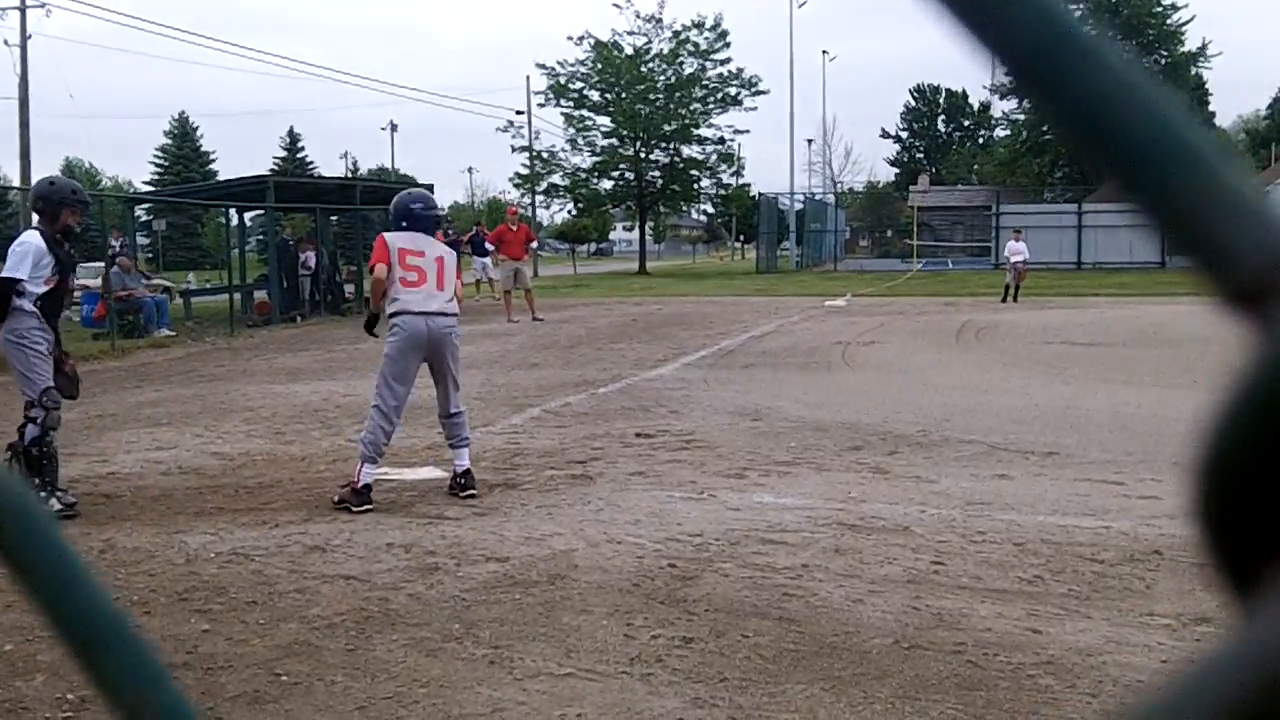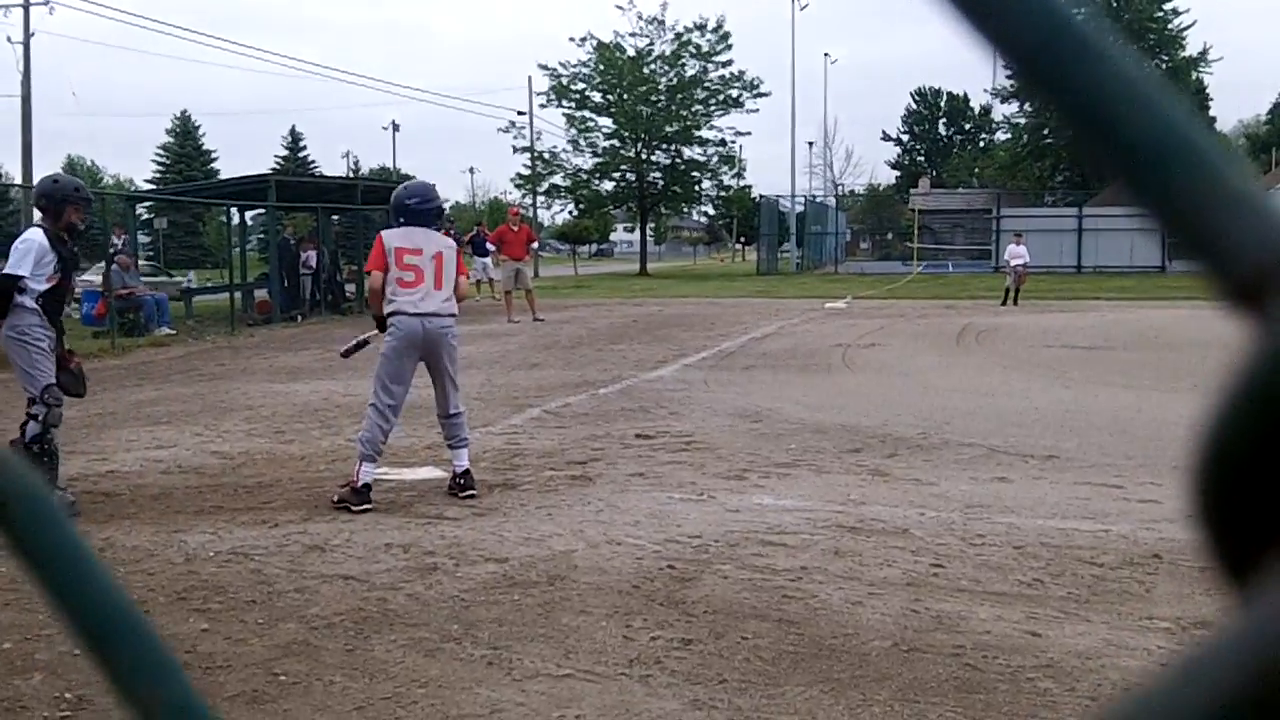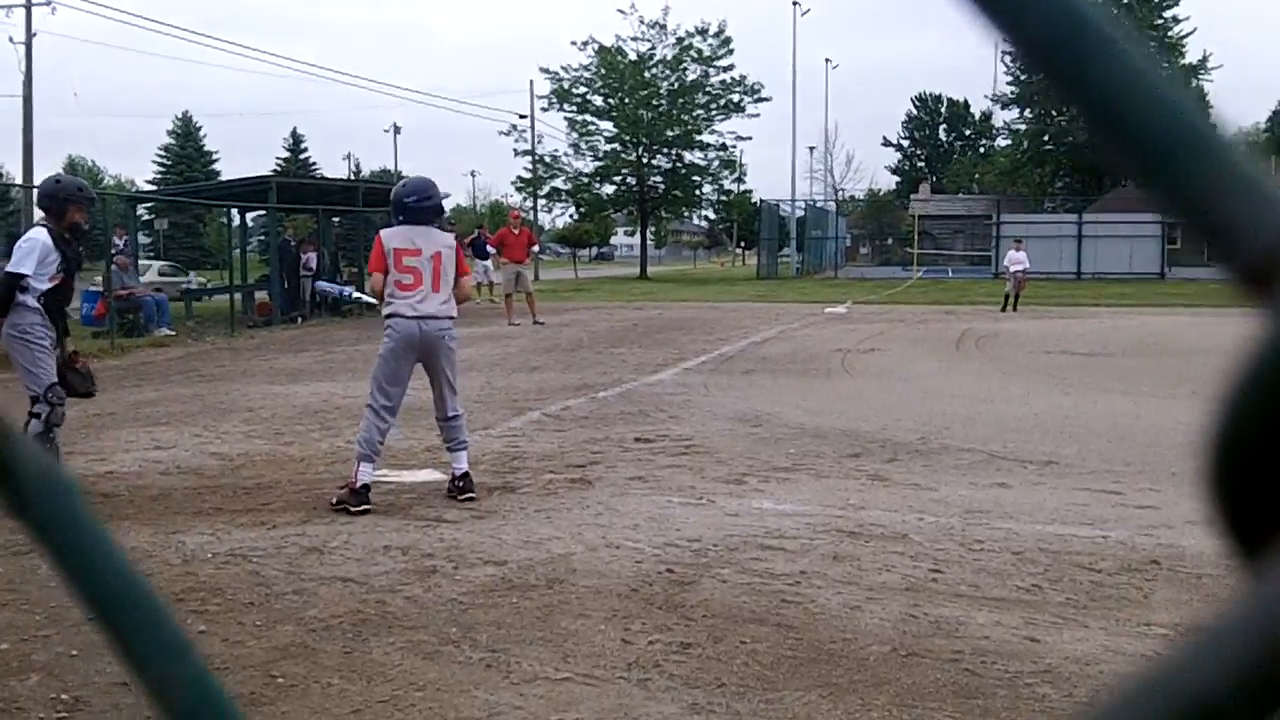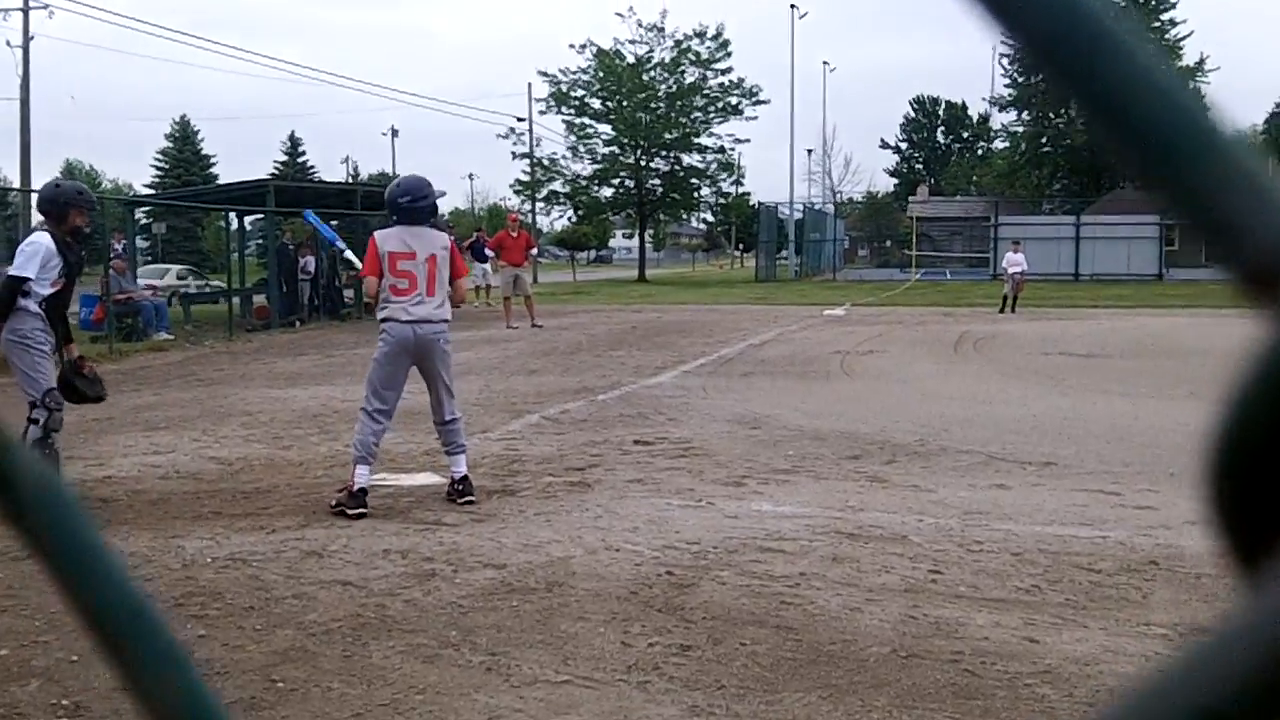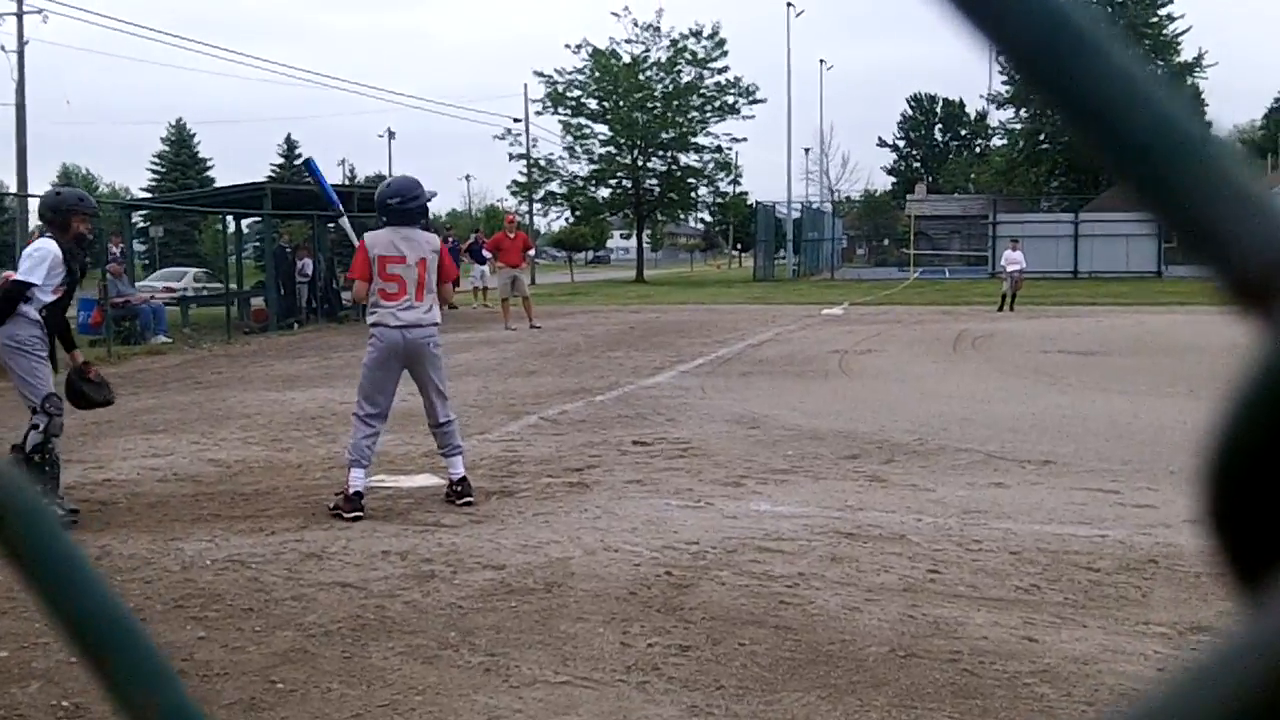
dt=0.1s
person 1, frame 1
left shoulder: (388, 240)
right shoulder: (446, 250)
left elbow: (379, 277)
right elbow: (458, 293)
left wrist: (374, 312)
left hip: (406, 325)
right hip: (446, 325)
left knee: (385, 406)
right knee: (451, 402)
left ankle: (362, 486)
right ankle: (463, 475)
person 1, frame 2
left shoulder: (387, 238)
right shoulder: (448, 244)
left elbow: (375, 283)
right elbow: (463, 290)
left wrist: (379, 314)
left hip: (404, 324)
right hip: (444, 324)
left knee: (383, 405)
right knee: (450, 402)
left ankle: (361, 485)
right ankle: (462, 475)
person 1, frame 3
left shoulder: (386, 238)
right shoulder: (449, 241)
left elbow: (376, 287)
right elbow: (464, 292)
left hip: (401, 327)
right hip: (441, 327)
left knee: (380, 407)
right knee: (448, 404)
left ankle: (360, 487)
right ankle: (461, 477)
person 1, frame 4
left shoulder: (380, 239)
right shoulder: (444, 241)
left elbow: (370, 291)
right elbow: (460, 295)
left hip: (395, 330)
right hip: (435, 330)
left knee: (375, 410)
right knee: (446, 407)
left ankle: (357, 490)
right ankle: (460, 481)
person 1, frame 5
left shoulder: (370, 242)
right shoulder: (433, 243)
left elbow: (360, 293)
right elbow: (447, 296)
left hip: (385, 335)
right hip: (425, 334)
left knee: (367, 415)
right knee: (440, 410)
left ankle: (354, 493)
right ankle: (459, 481)
person 2, frame 1
left shoulder: (57, 246)
right shoulder: (32, 241)
left wrist: (56, 346)
left hip: (41, 334)
left knee: (41, 406)
right knee: (45, 405)
left ankle: (35, 483)
right ankle: (40, 490)
person 2, frame 2
left shoulder: (61, 244)
right shoulder: (35, 239)
left wrist: (60, 345)
left hip: (44, 331)
left knee: (44, 402)
right knee: (46, 401)
person 2, frame 3
left shoulder: (64, 242)
right shoulder: (39, 237)
left wrist: (65, 342)
left hip: (44, 330)
right hip: (27, 326)
left knee: (47, 400)
right knee: (49, 400)
person 2, frame 4
left shoulder: (66, 247)
right shoulder: (40, 242)
left wrist: (70, 348)
left hip: (43, 334)
right hip: (27, 330)
left knee: (46, 404)
right knee: (47, 404)
person 2, frame 5
left shoulder: (64, 256)
right shoulder: (46, 250)
left elbow: (56, 314)
left wrist: (75, 354)
left hip: (36, 343)
left knee: (48, 411)
right knee: (47, 414)
right ankle: (41, 501)
